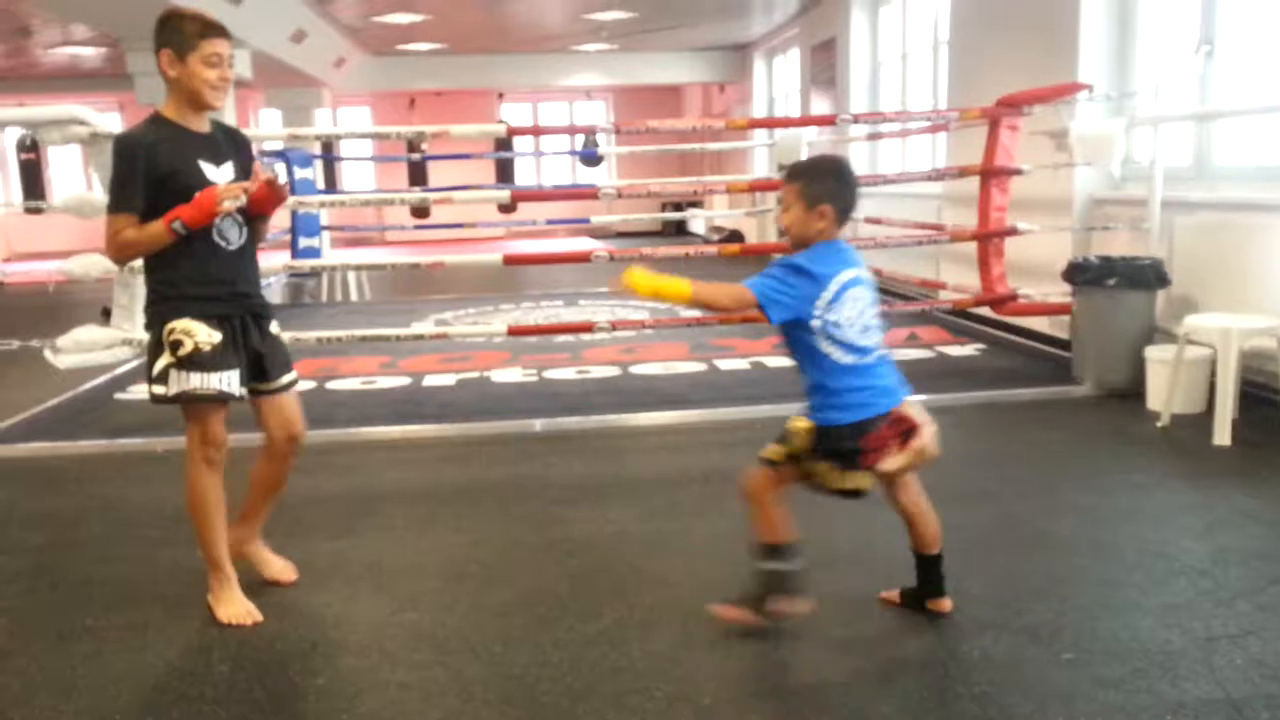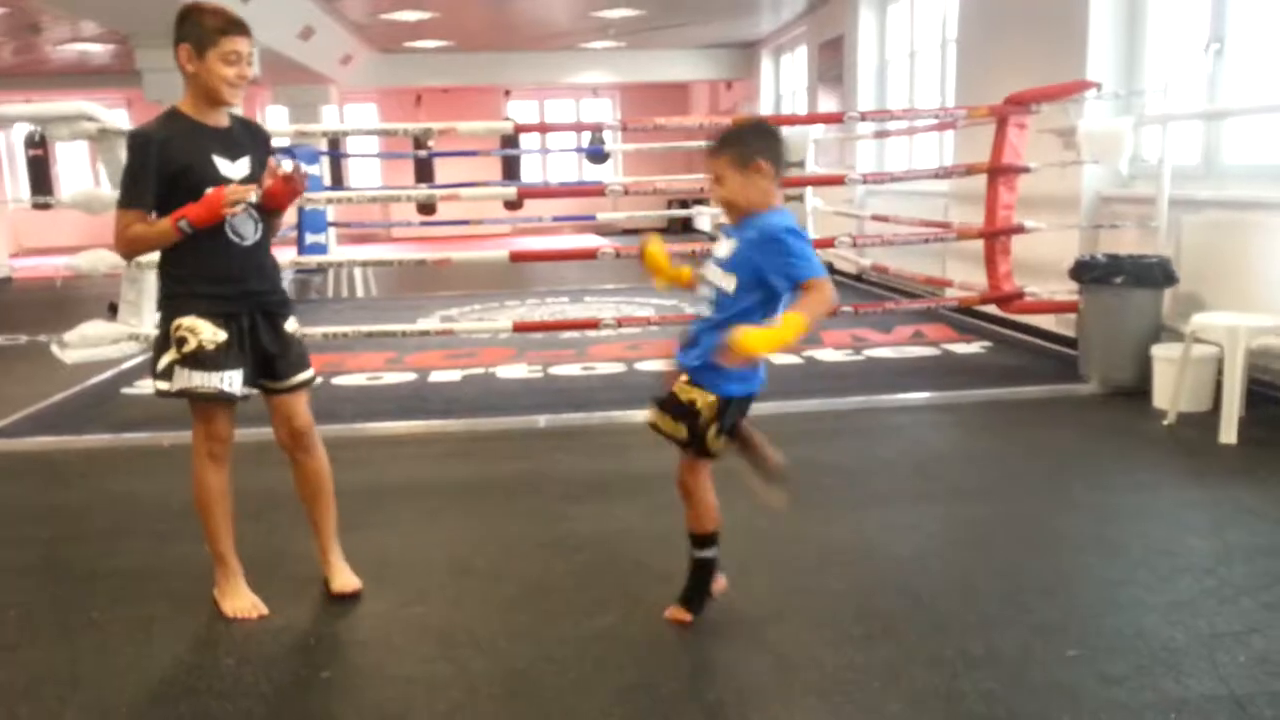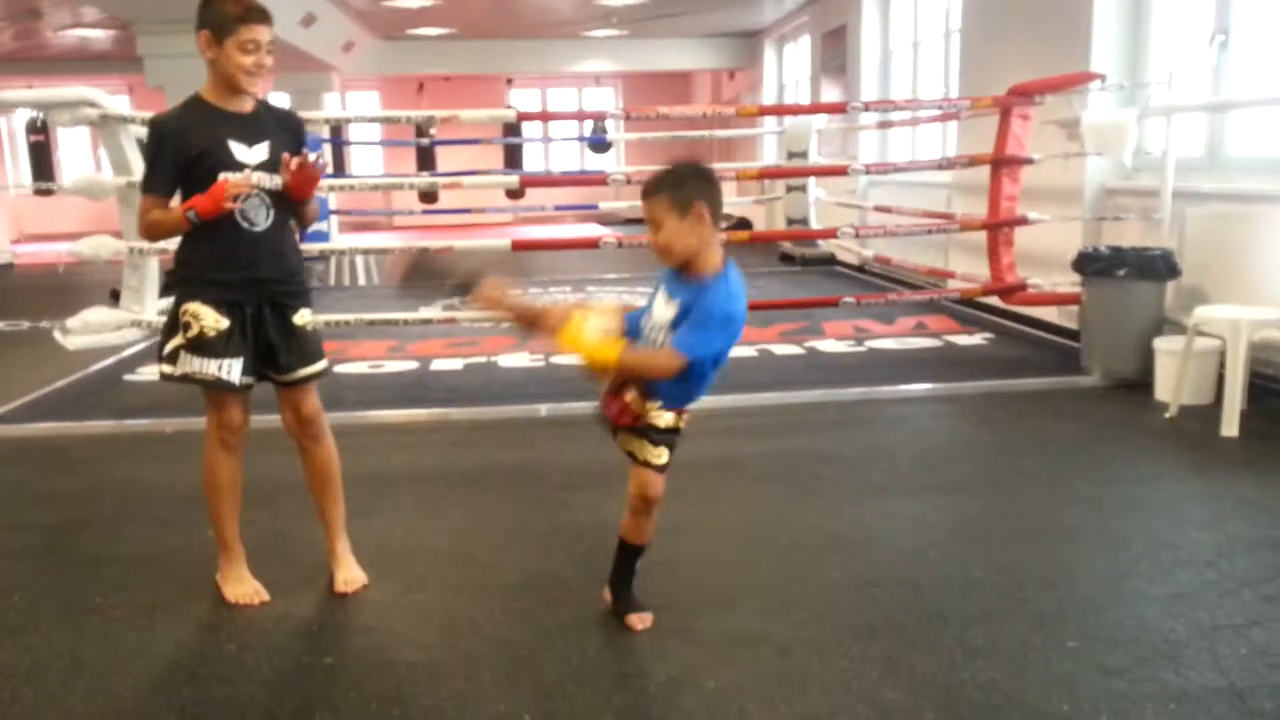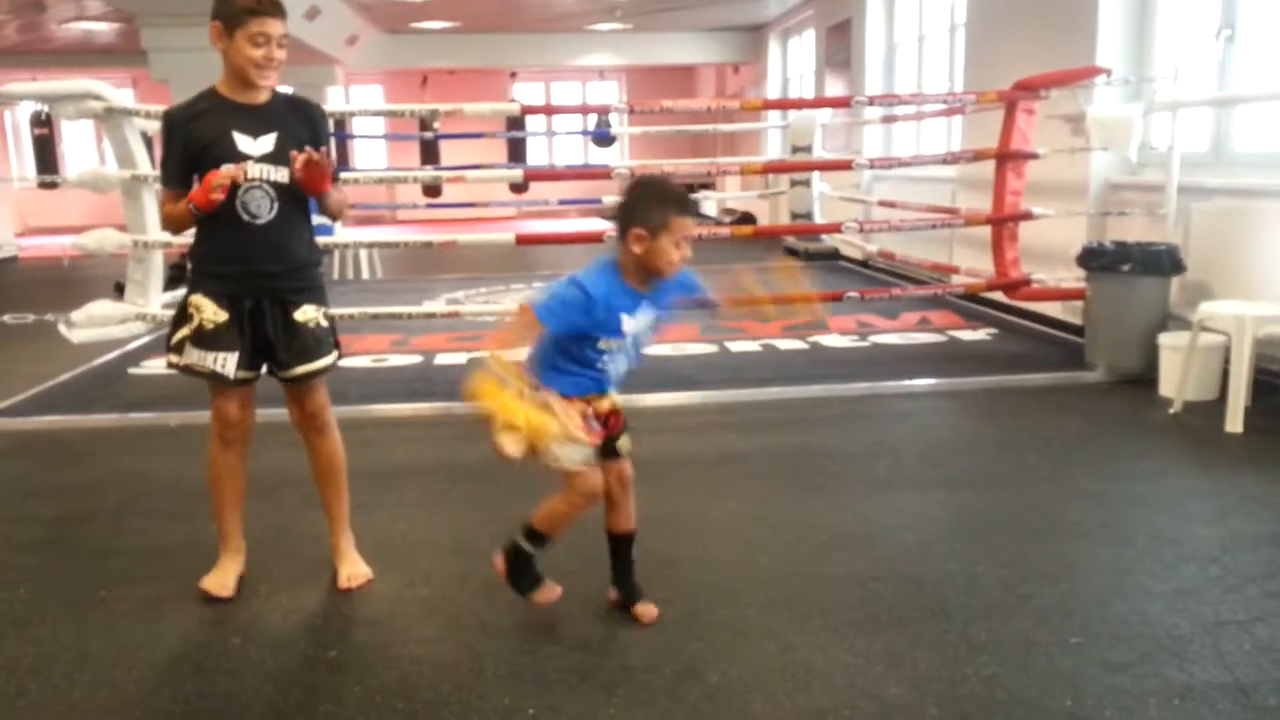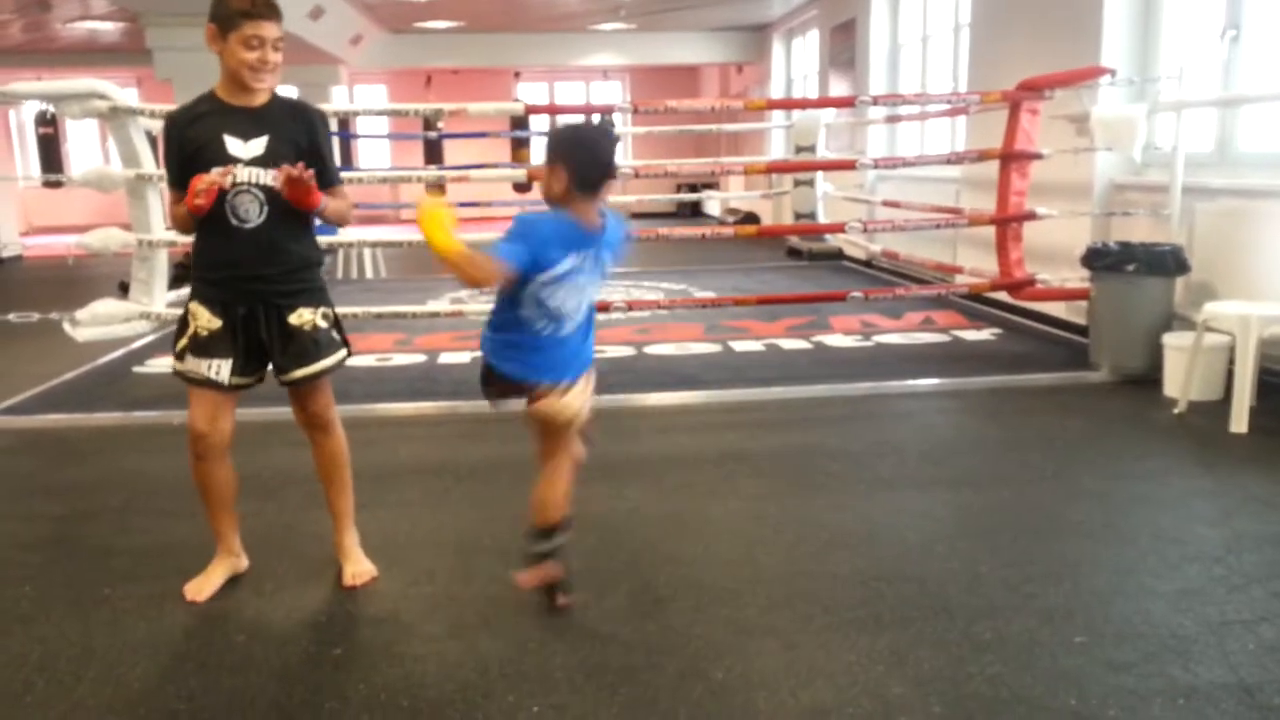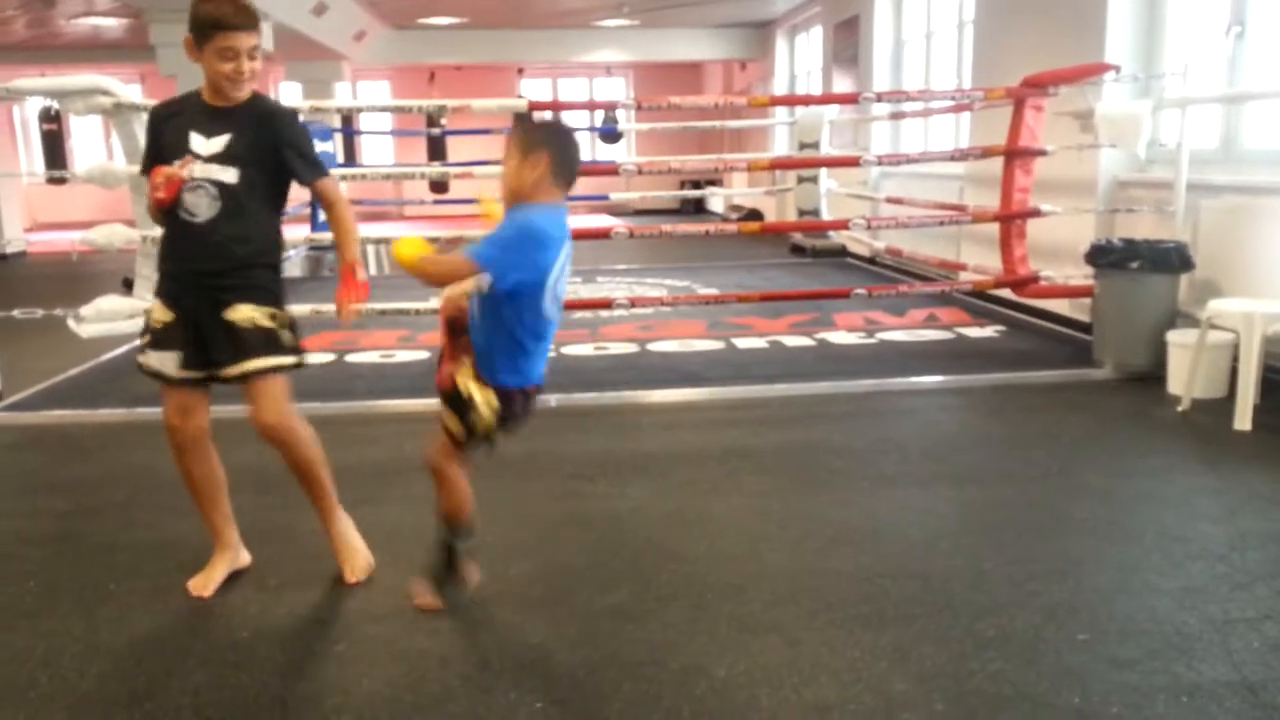
dt=0.2s
person 1, frame 1
left shoulder: (236, 143)
right shoulder: (141, 145)
right elbow: (120, 246)
left wrist: (264, 208)
right wrist: (192, 213)
left hip: (248, 306)
right hip: (188, 313)
left knee: (288, 430)
right knee: (210, 440)
left ankle: (247, 535)
right ankle: (221, 580)
person 1, frame 2
left shoulder: (255, 138)
right shoulder: (155, 140)
right elbow: (128, 240)
left wrist: (278, 204)
right wrist: (196, 214)
left hip: (266, 302)
right hip: (200, 310)
left knee: (299, 429)
right knee: (214, 437)
left ankle: (330, 552)
right ankle: (227, 575)
person 1, frame 3
left shoulder: (285, 124)
right shoulder: (175, 127)
right elbow: (150, 224)
left wrist: (304, 192)
right wrist: (203, 206)
left hip: (284, 292)
right hip: (214, 299)
left knee: (308, 419)
right knee: (227, 424)
left ankle: (339, 547)
right ankle: (230, 561)
person 1, frame 4
left shoulder: (305, 116)
right shoulder: (187, 120)
left elbow: (336, 208)
right elbow: (170, 216)
left wrist: (320, 185)
right wrist: (202, 199)
left hip: (296, 286)
right hip: (222, 291)
left knee: (314, 413)
right knee: (230, 420)
left ankle: (343, 542)
right ankle: (230, 550)
person 1, frame 5
left shoulder: (304, 120)
right shoulder: (186, 124)
left elbow: (341, 211)
right elbow: (178, 219)
left wrist: (310, 198)
right wrist: (195, 203)
left hip: (294, 290)
right hip: (218, 296)
left knee: (318, 414)
right knee: (207, 430)
left ankle: (347, 539)
right ankle: (228, 550)
person 1, frame 6
left shoulder: (274, 122)
right shoulder: (167, 118)
left elbow: (333, 198)
right elbow: (160, 212)
left wrist: (351, 270)
right wrist: (160, 194)
left hip: (247, 287)
right hip: (181, 290)
left knee: (273, 418)
right knee: (183, 425)
left ankle: (337, 522)
right ankle: (227, 547)
person 2, frame 1
left shoulder: (800, 271)
right shoulder: (853, 266)
left elbow: (731, 299)
left wrist: (659, 286)
left hip: (840, 421)
right hip: (891, 405)
left knee: (760, 485)
right knee: (905, 488)
left ankle: (776, 591)
right ankle: (932, 590)
person 2, frame 2
left shoulder: (779, 235)
right shoulder: (746, 228)
left elbow: (823, 295)
left wrist: (778, 333)
right wrist: (675, 273)
left hip: (718, 379)
right hip: (702, 358)
left knee: (693, 475)
left ankle: (700, 585)
right ankle: (748, 445)
person 2, frame 3
left shoulder: (722, 306)
right shoulder: (680, 267)
left elbow: (661, 366)
left wrist: (595, 349)
left hip: (657, 404)
right hip: (622, 354)
left knee: (646, 492)
right knee: (559, 322)
left ankle: (621, 588)
person 2, frame 4
left shoulder: (669, 279)
right shoulder: (587, 291)
left elbow: (708, 294)
right elbow: (524, 321)
left hip: (597, 397)
right hip: (556, 393)
left knee: (620, 482)
right knee: (586, 486)
left ankle: (625, 584)
right ankle: (516, 560)
person 2, frame 5
left shoulder: (539, 232)
right shoulder: (612, 229)
left elbow: (481, 275)
left wrist: (440, 238)
left hip: (504, 365)
right hip: (565, 370)
right knee: (559, 458)
right ankle: (545, 560)
person 2, frame 6
left shoulder: (527, 228)
right shoulder: (549, 221)
left elbow: (449, 272)
left wrist: (411, 256)
left hip: (499, 375)
left knee: (444, 461)
right knee: (456, 304)
left ankle: (453, 563)
